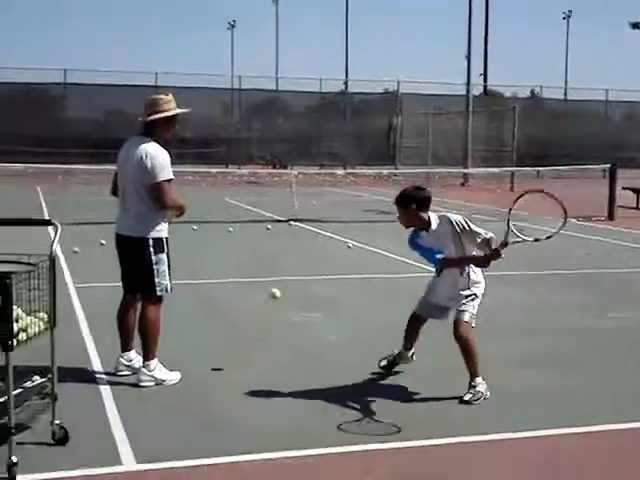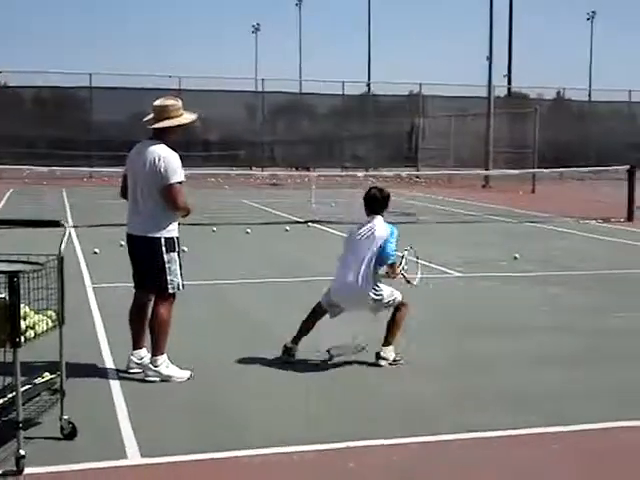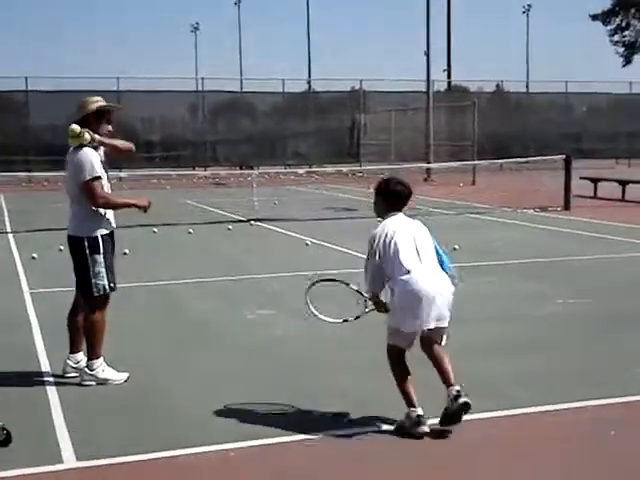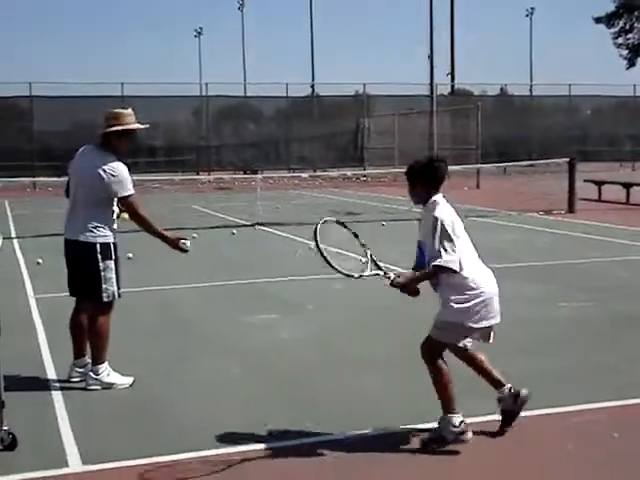
dt=1s
person 1, frame 1
left shoulder: (128, 147)
right shoulder: (156, 153)
left elbow: (116, 189)
right elbow: (166, 200)
right wrist: (181, 205)
left hip: (125, 232)
right hip: (147, 237)
left knee: (131, 296)
right knee: (152, 300)
left ankle: (127, 357)
right ankle: (149, 367)
person 1, frame 2
left shoulder: (136, 151)
right shoulder: (167, 156)
left elbow: (125, 192)
right elbow: (177, 202)
right wrist: (186, 208)
left hip: (136, 233)
right hip: (159, 236)
left knee: (143, 294)
right knee: (164, 298)
left ankle: (138, 355)
right ankle: (158, 363)
person 1, frame 3
left shoulder: (92, 149)
right shoulder: (85, 154)
left elbow: (129, 148)
right elbow: (98, 198)
left wrist: (102, 140)
right wrist: (134, 203)
left hip: (87, 234)
right hip: (91, 236)
left knee: (84, 298)
right knee: (98, 300)
left ankle: (75, 359)
right ankle: (94, 366)
person 1, frame 4
left shoulder: (82, 154)
right shoulder: (115, 169)
left elbow: (69, 191)
right elbow: (136, 214)
right wrist: (167, 238)
left hip: (73, 239)
right hip: (96, 242)
left knee: (83, 304)
right knee: (102, 307)
left ankle: (80, 364)
right ankle: (99, 371)
person 2, frame 1
left shoulder: (452, 221)
right shoulder: (415, 239)
left elbow: (485, 238)
right elbow: (442, 262)
left wrist: (492, 251)
right wrist: (473, 258)
left hip: (468, 284)
right hip: (441, 284)
left knee: (461, 331)
right knee: (415, 321)
left ankle: (478, 383)
right ankle: (405, 354)
person 2, frame 2
left shoulder: (355, 231)
right shoulder: (388, 230)
right elbow: (389, 260)
right wrist: (394, 272)
left hip: (342, 286)
right hip: (367, 289)
left knee: (319, 310)
right knee: (401, 305)
left ankle: (291, 347)
right ankle: (386, 351)
person 2, frame 3
left shoulder: (380, 233)
right shoulder: (420, 227)
left elbow: (374, 280)
left wrist: (377, 302)
left hip: (410, 294)
right hip: (441, 291)
left knee: (395, 353)
right knee: (431, 344)
left ankle: (415, 415)
right ankle: (454, 392)
person 2, frame 4
left shoulder: (438, 216)
right shoulder: (436, 213)
left elbow: (448, 263)
right elbow: (424, 263)
left wrist: (413, 279)
right wrist: (411, 279)
left hip: (469, 294)
right hip: (482, 290)
left knee: (431, 351)
right knee: (460, 348)
left ankle: (453, 424)
right ankle: (509, 393)
